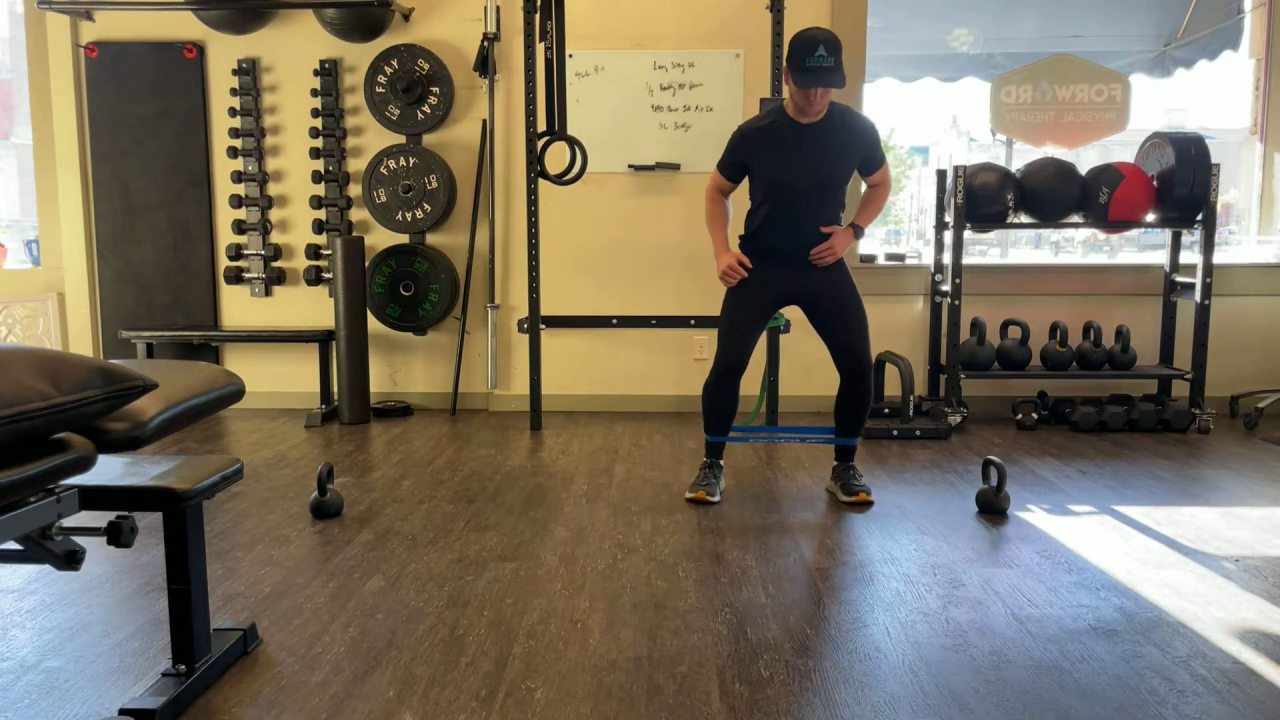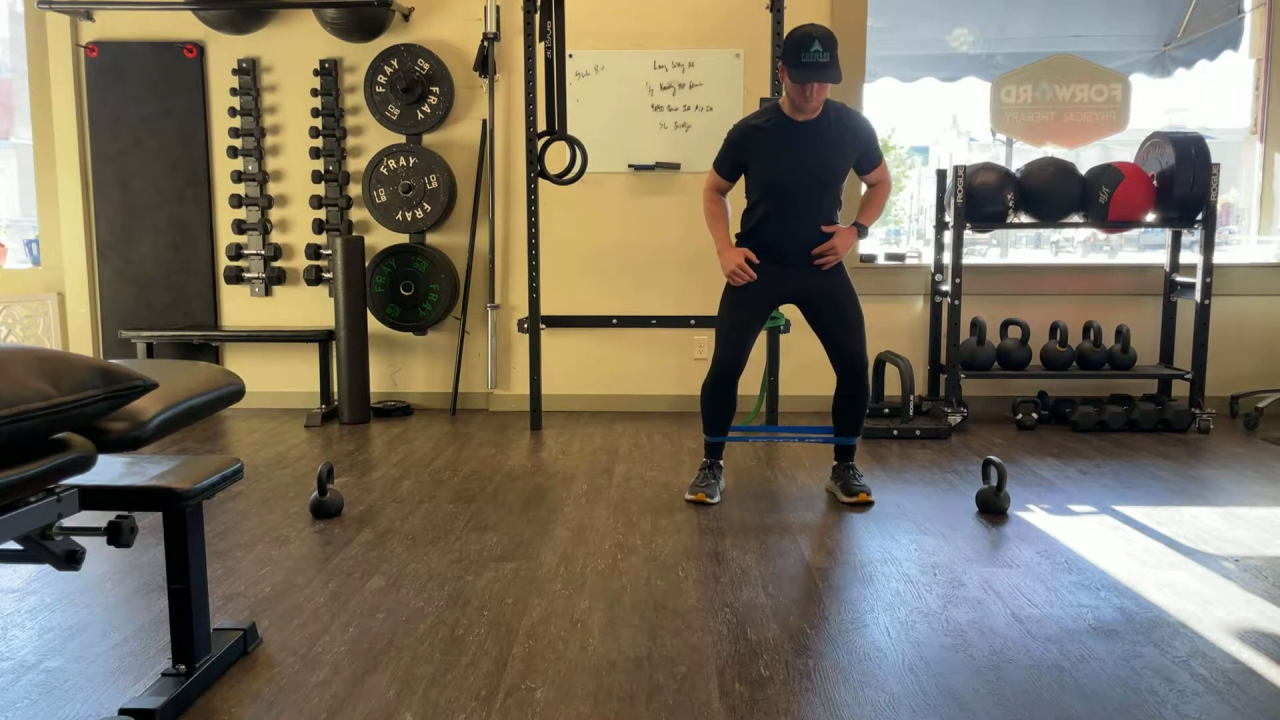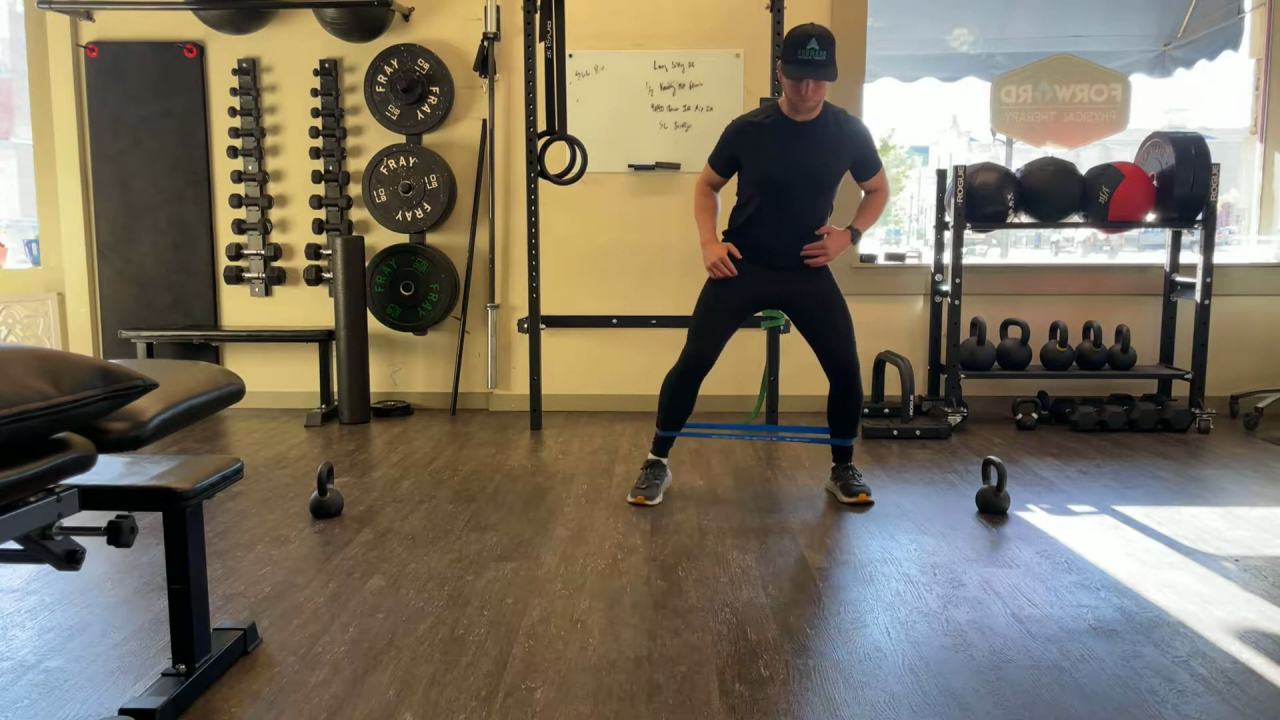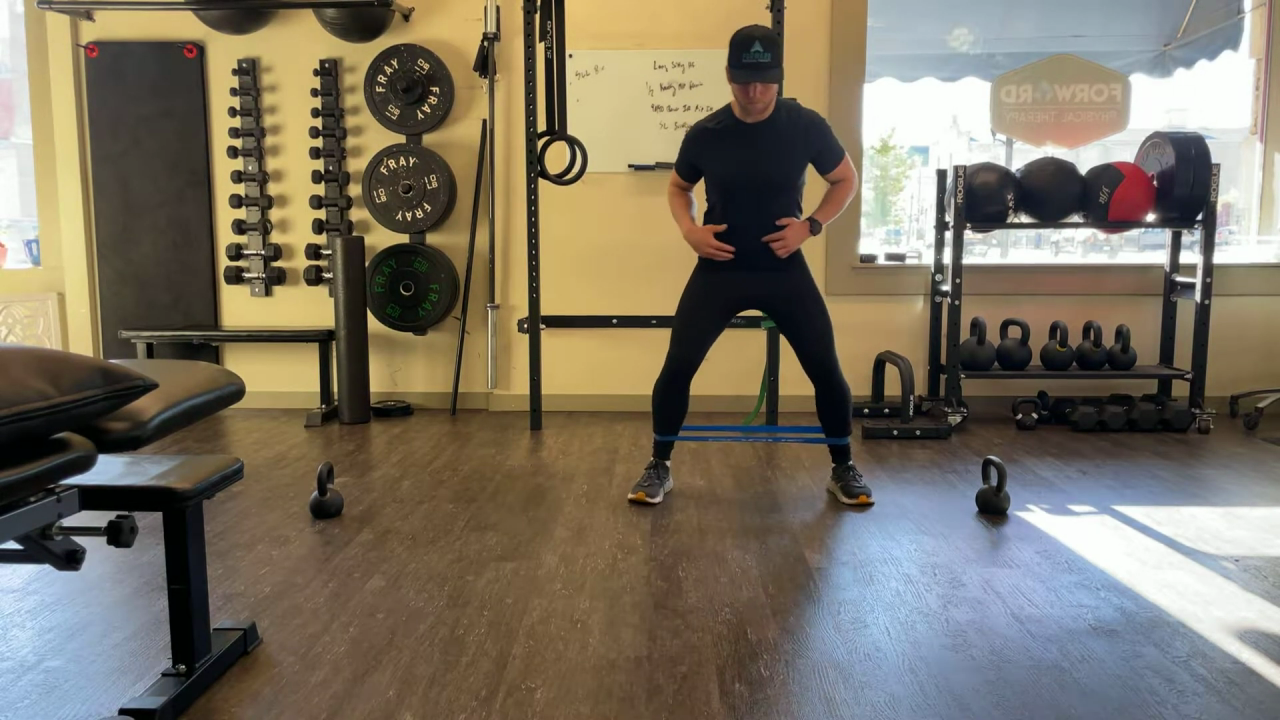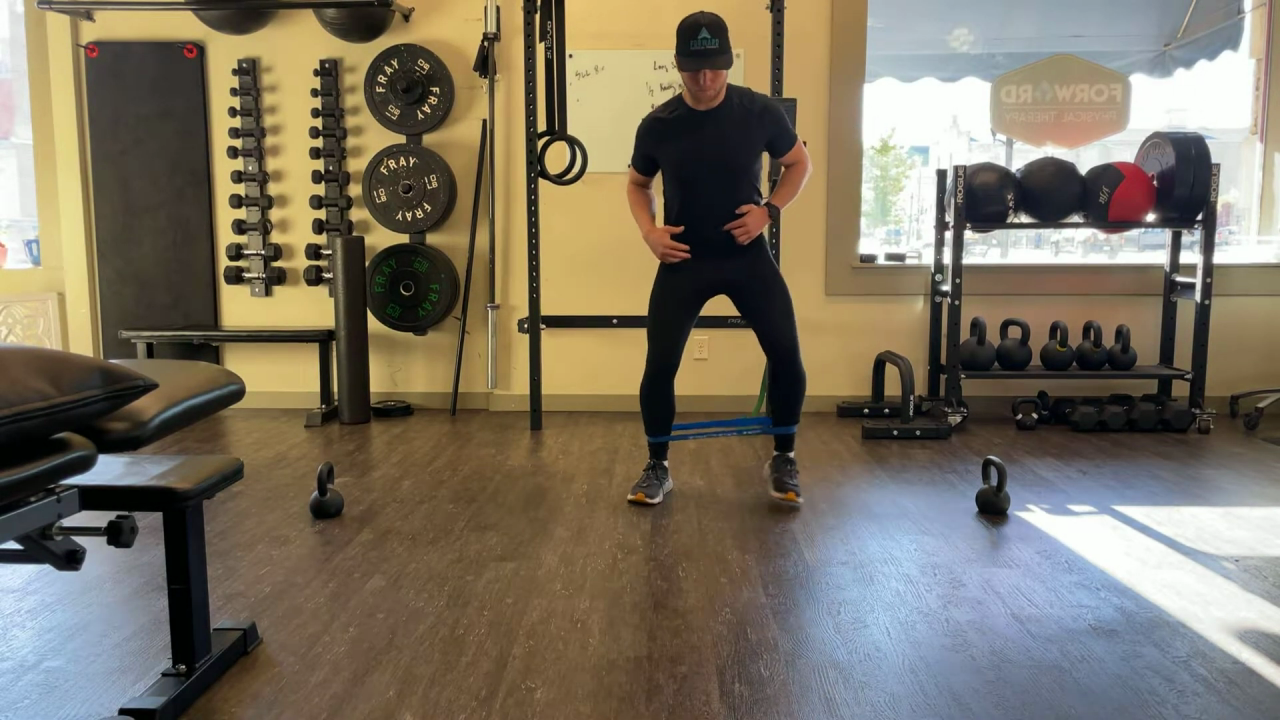
dt=0.4s
person 1, frame 1
left shoulder: (856, 130)
right shoulder: (754, 134)
left elbow: (881, 184)
right elbow: (717, 192)
left wrist: (853, 231)
right wrist: (722, 249)
left hip: (824, 266)
right hip: (759, 265)
left knee: (858, 364)
right knee: (728, 364)
left ankle: (844, 468)
right ankle: (712, 464)
person 1, frame 2
left shoulder: (853, 127)
right shoulder: (750, 132)
left elbow: (881, 184)
right elbow: (714, 190)
left wrist: (855, 230)
right wrist: (725, 248)
left hip: (821, 265)
right hip: (757, 266)
left knee: (854, 365)
right knee: (726, 364)
left ankle: (844, 467)
right ankle: (713, 465)
person 1, frame 3
left shoulder: (849, 133)
right shoulder: (746, 130)
left elbow: (878, 190)
right elbow: (707, 185)
left wrist: (849, 233)
right wrist: (709, 240)
left hip: (808, 271)
right hip: (742, 267)
left knee: (846, 368)
right knee: (693, 363)
left ankle: (843, 469)
right ankle: (657, 463)
person 1, frame 4
left shoulder: (806, 126)
right shoulder: (704, 135)
left elbow: (846, 181)
right elbow: (679, 188)
left wrist: (810, 224)
right wrist: (692, 229)
left hip: (784, 269)
right hip: (719, 271)
left knee: (826, 369)
right knee: (678, 366)
left ankle: (843, 468)
right ankle: (659, 466)
person 1, frame 5
left shoulder: (760, 111)
right shoulder: (657, 125)
left elbow: (799, 164)
right elbow: (638, 184)
left wrist: (769, 210)
right wrist: (648, 229)
left hip: (746, 254)
right hip: (684, 260)
left knee: (786, 354)
right knee: (660, 364)
left ankle: (783, 458)
right ankle: (657, 466)
